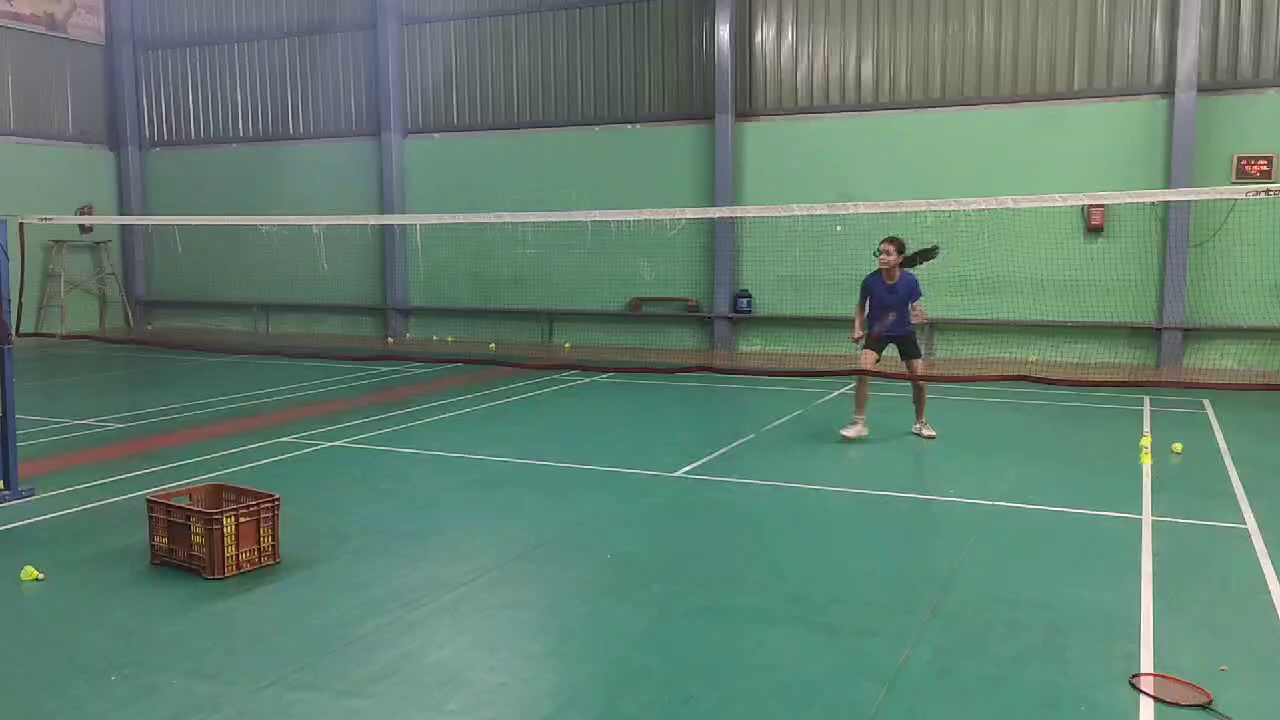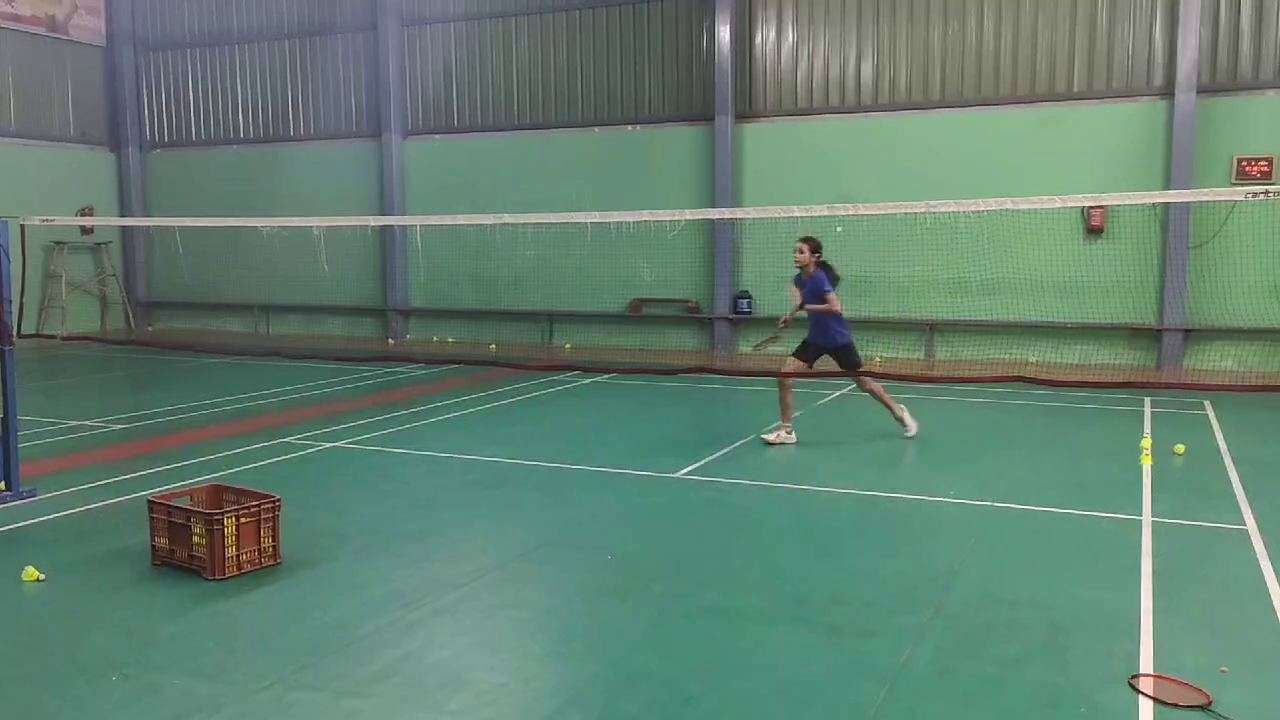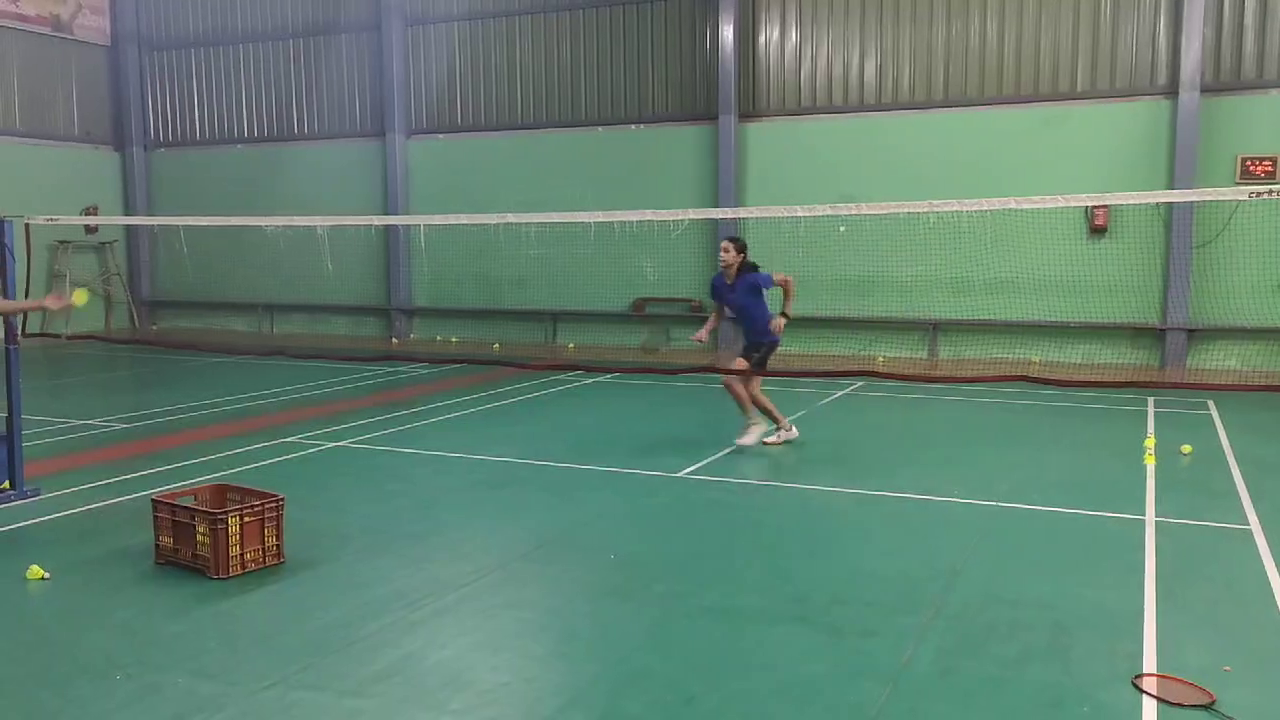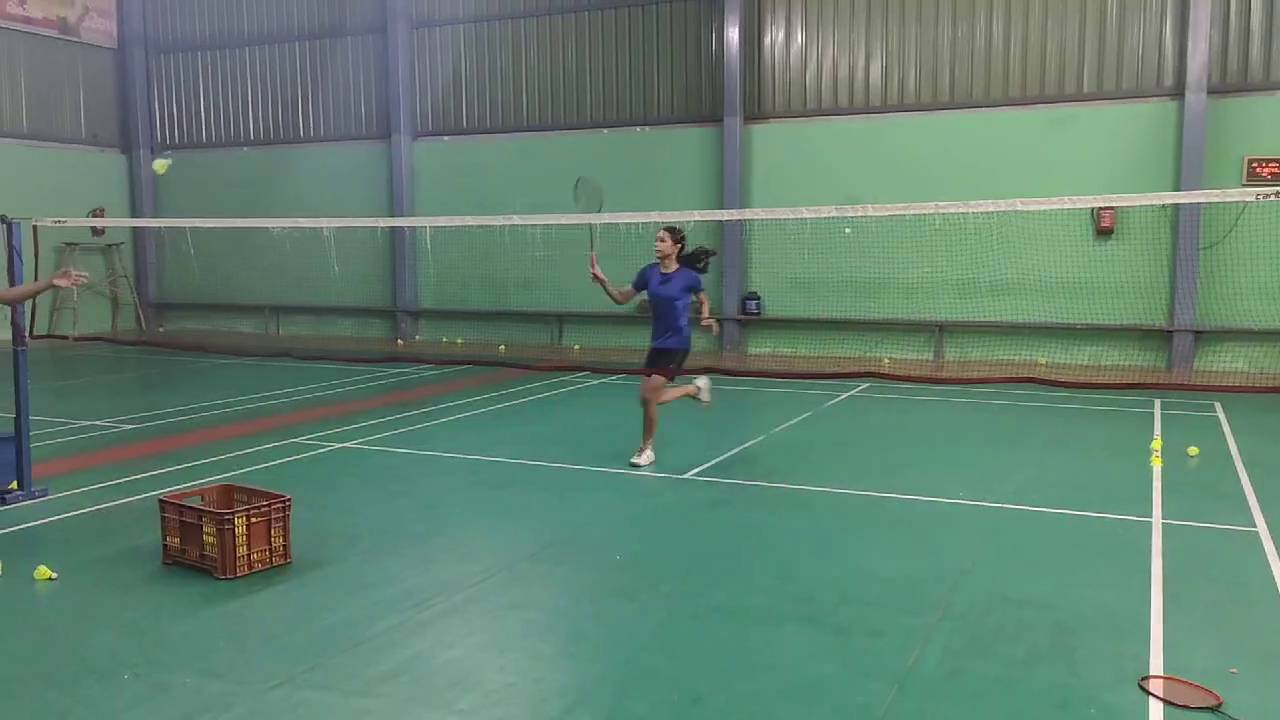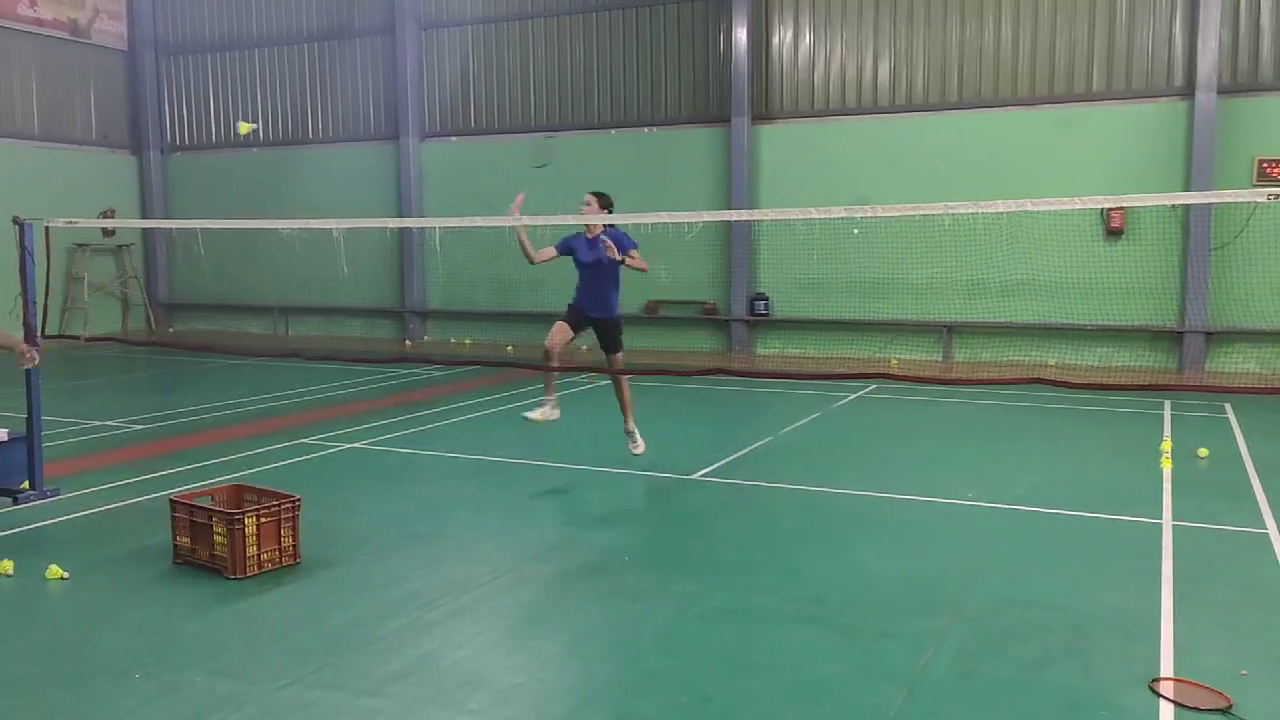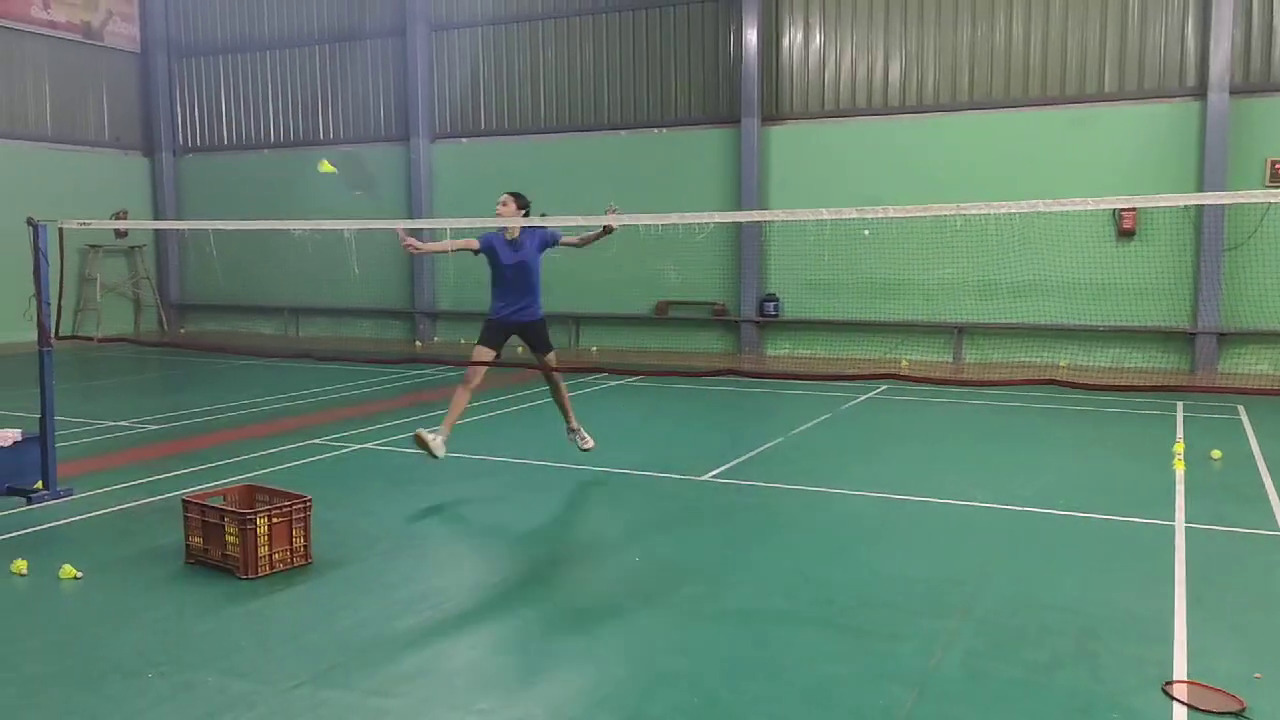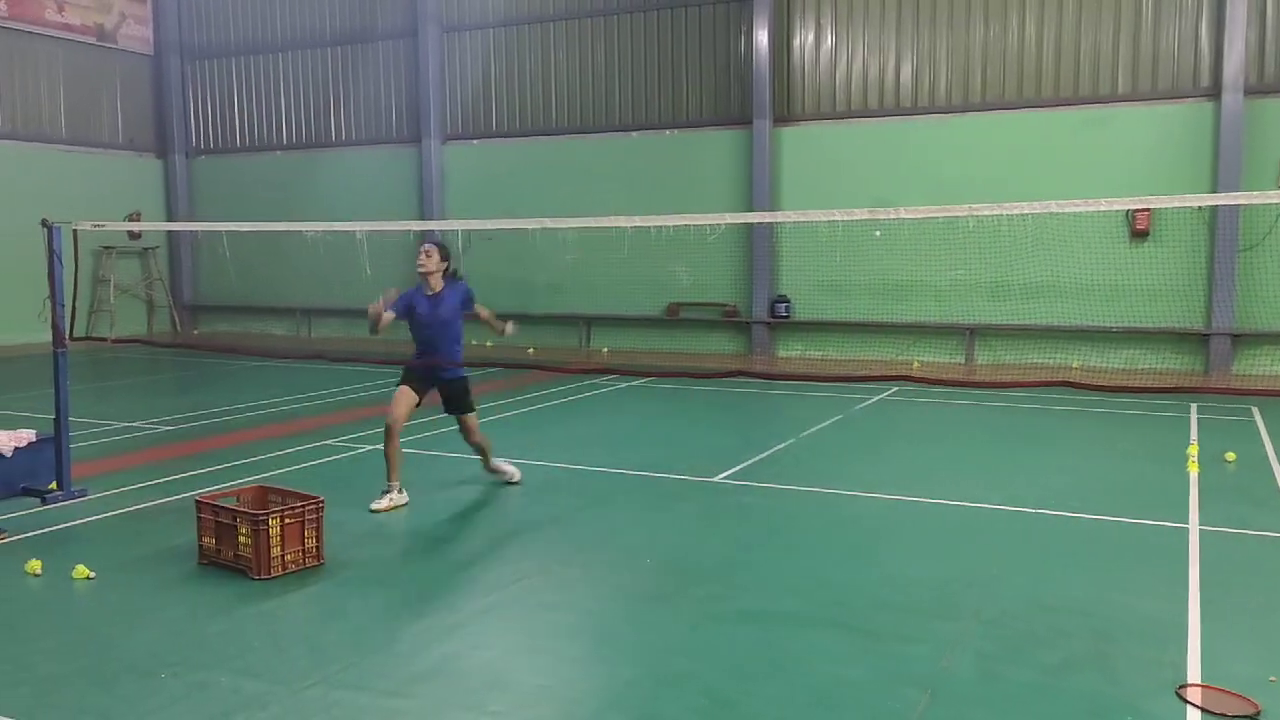
dt=0.2s
person 1, frame 1
left shoulder: (910, 280)
right shoulder: (871, 280)
left elbow: (918, 310)
right elbow: (861, 307)
left wrist: (918, 317)
right wrist: (858, 329)
left hip: (903, 332)
right hip: (878, 331)
left knee: (918, 379)
right knee: (863, 372)
left ankle: (920, 422)
right ankle: (859, 422)
person 1, frame 2
left shoulder: (818, 277)
right shoulder: (800, 279)
left elbow: (835, 308)
left wrist: (804, 305)
right wrist: (790, 315)
left hip: (837, 339)
right hip: (815, 338)
left knee: (865, 386)
right knee: (784, 377)
left ankle: (899, 412)
right ankle: (786, 430)
person 1, frame 3
left shoulder: (752, 279)
right shoulder: (718, 282)
left elbow: (788, 282)
right elbow: (718, 314)
left wrist: (784, 315)
right wrist: (705, 331)
left hip: (765, 338)
right hip: (750, 338)
left knee: (730, 380)
right knee: (752, 392)
left ankle: (754, 423)
right ankle: (785, 427)
person 1, frame 4
left shoulder: (688, 275)
right shoulder: (648, 272)
left elbow: (702, 300)
right elbow: (621, 299)
left wrist: (706, 318)
right wrist: (602, 280)
left hip: (676, 344)
right hip: (657, 343)
left knee: (647, 397)
right knee: (654, 394)
left ankle: (646, 448)
right ankle: (696, 387)
person 1, frame 5
left shoulder: (616, 236)
right shoulder: (574, 240)
left elbow: (643, 266)
right elbow: (534, 258)
left wrist: (619, 259)
right wrist: (519, 225)
left hip: (607, 314)
right hip: (579, 308)
left knee: (618, 375)
right knee: (550, 347)
left ankle: (630, 429)
right ankle: (549, 404)
person 1, frame 6
left shoulder: (538, 236)
right shoulder: (491, 239)
left elbow: (578, 241)
right elbow: (457, 244)
left wrist: (603, 232)
right wrist: (421, 246)
left hip: (531, 318)
right hip: (499, 319)
left knee: (553, 377)
right knee: (471, 379)
left ankle: (573, 427)
right ankle: (439, 438)
person 1, frame 7
left shoulder: (459, 291)
right shoulder: (409, 298)
left elbow: (477, 311)
right elbow: (376, 328)
left wrist: (500, 326)
right wrist: (376, 315)
left hip: (453, 373)
right hip: (420, 370)
left knee: (474, 438)
right knee: (393, 422)
left ankle: (490, 462)
right ankle: (393, 489)
